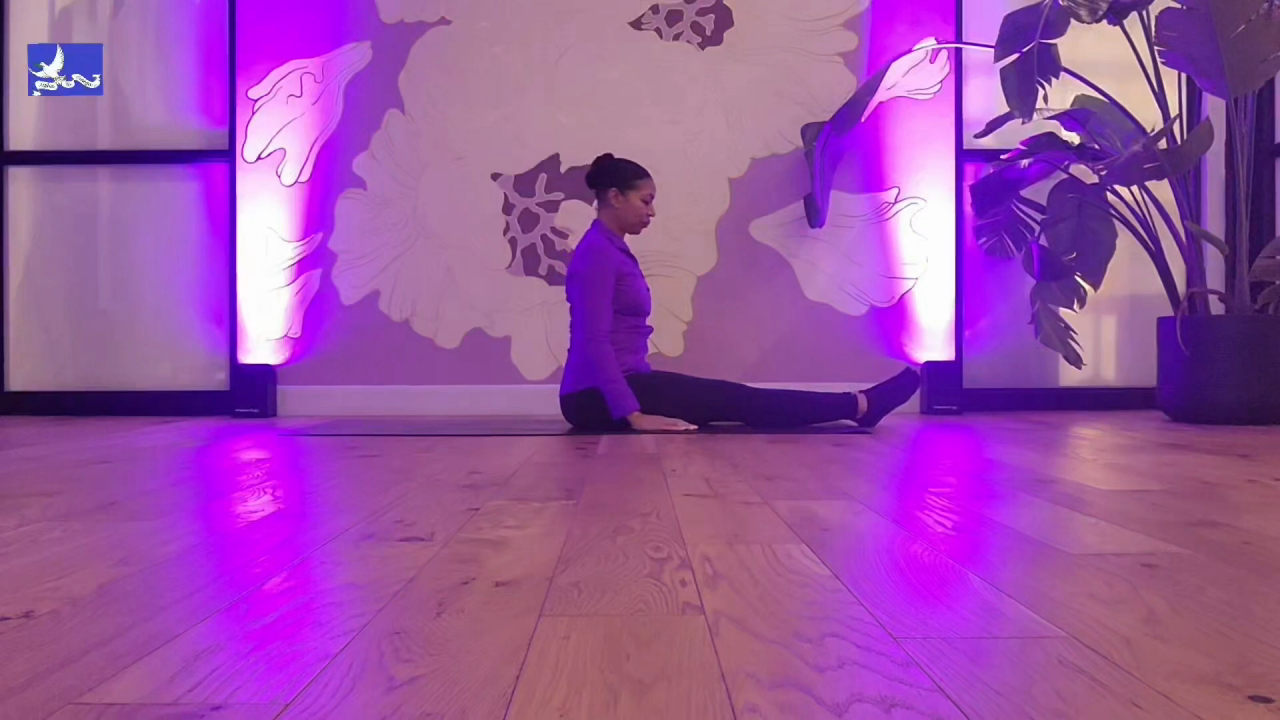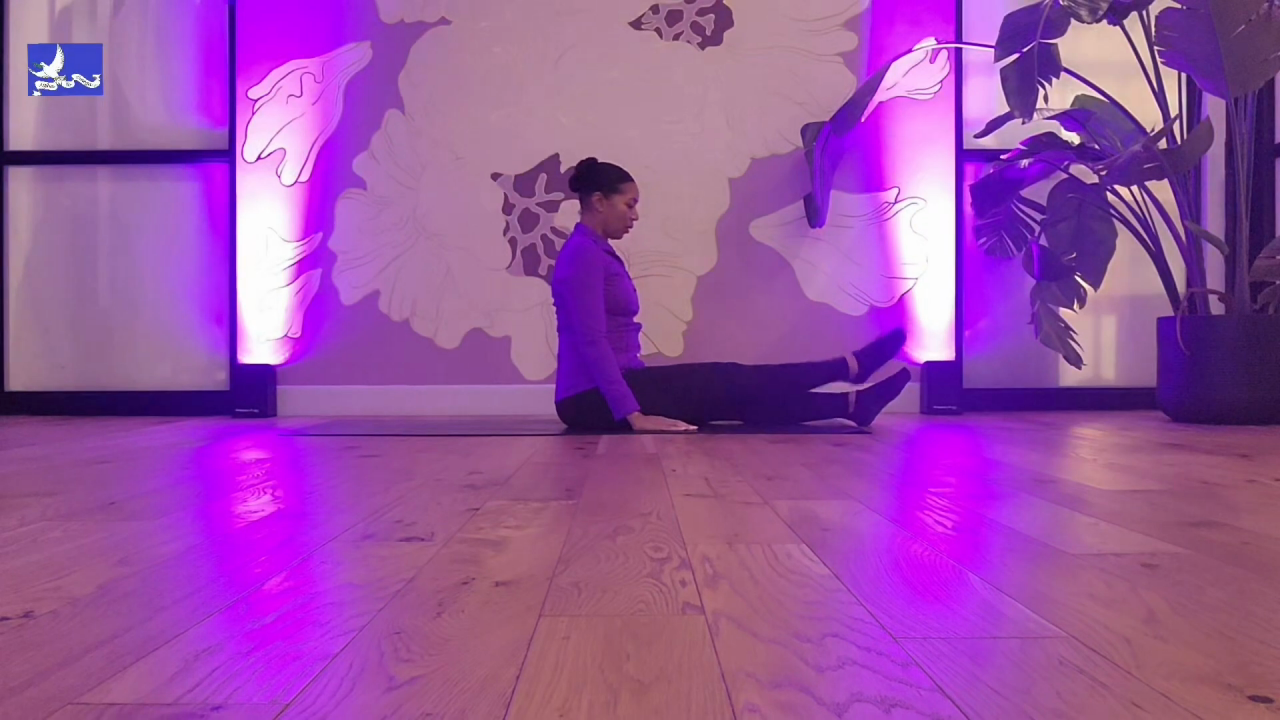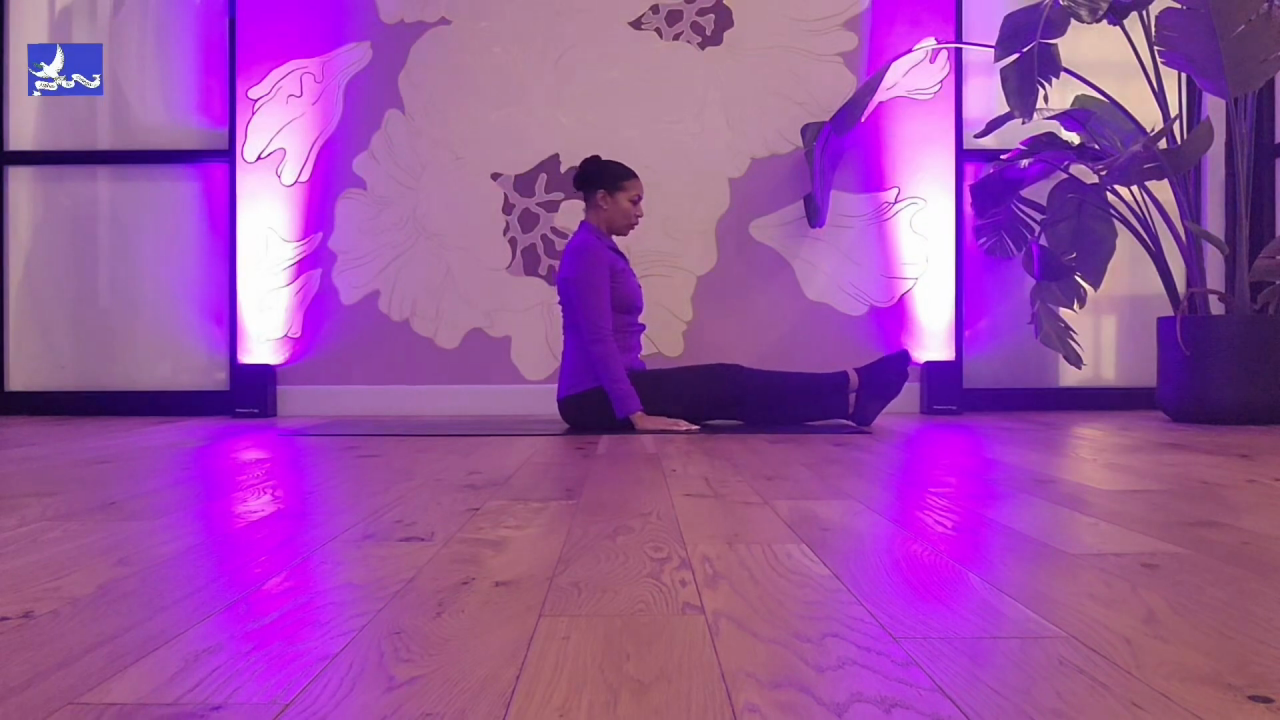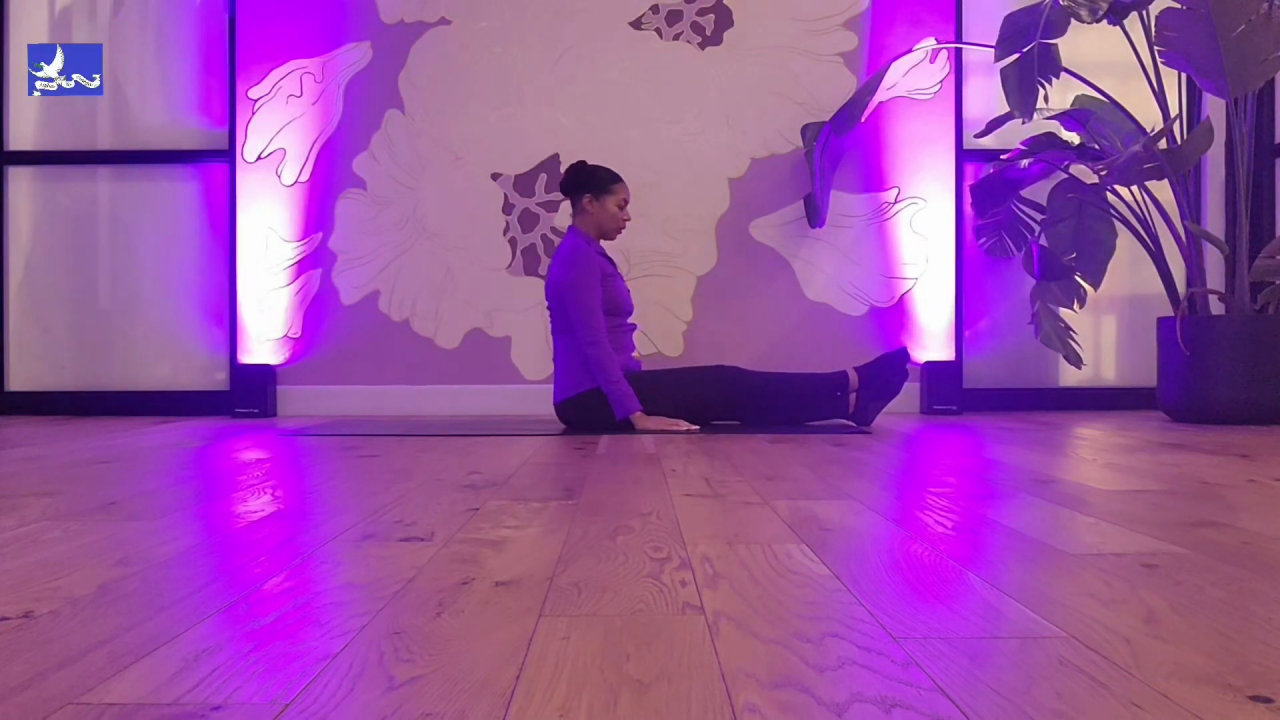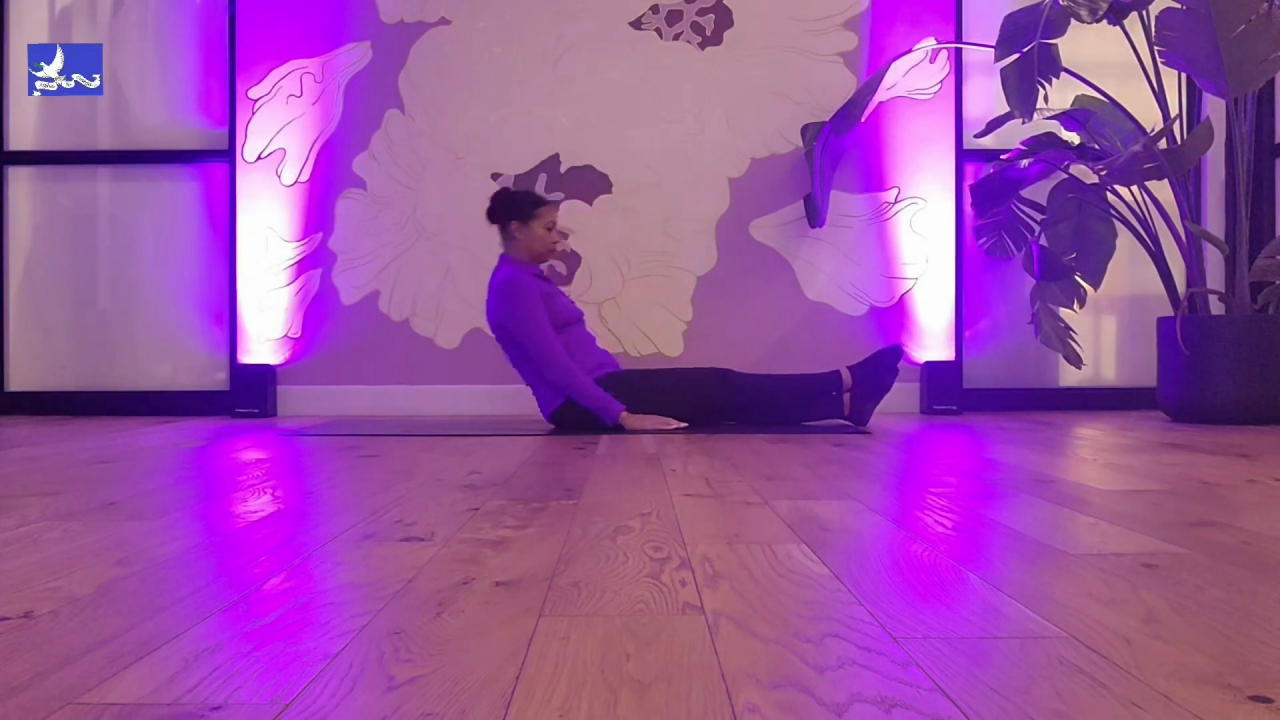
dt=0.7s
person 1, frame 1
left shoulder: (612, 250)
right shoulder: (597, 252)
right elbow: (594, 341)
left wrist: (639, 402)
right wrist: (633, 414)
left hip: (615, 391)
right hip: (597, 400)
left knee: (730, 397)
right knee: (732, 400)
left ankle: (855, 407)
right ankle: (859, 406)
person 1, frame 2
left shoulder: (596, 253)
right shoulder: (583, 254)
right elbow: (592, 341)
left wrist: (639, 401)
right wrist: (633, 415)
left hip: (605, 393)
right hip: (594, 400)
left knee: (730, 397)
right knee: (727, 380)
left ankle: (850, 404)
right ankle: (851, 365)
person 1, frame 3
left shoulder: (601, 250)
right shoulder: (588, 251)
right elbow: (598, 339)
left wrist: (643, 399)
right wrist: (636, 414)
left hip: (608, 393)
right hip: (595, 400)
left knee: (728, 393)
right knee: (727, 381)
left ankle: (850, 403)
right ankle: (851, 382)
person 1, frame 4
left shoulder: (587, 254)
right shoulder: (577, 256)
right elbow: (593, 342)
left wrist: (637, 400)
right wrist: (635, 414)
left hip: (603, 394)
right hip: (592, 401)
left knee: (724, 388)
right knee: (725, 385)
left ankle: (849, 397)
right ankle: (849, 385)
person 1, frame 5
left shoulder: (528, 280)
right shoulder: (512, 286)
right elbow: (556, 367)
left wrist: (622, 403)
right wrist: (622, 415)
left hip: (596, 394)
right hip: (582, 408)
left knee: (719, 385)
right knee: (718, 389)
left ankle: (844, 395)
right ankle: (844, 392)
